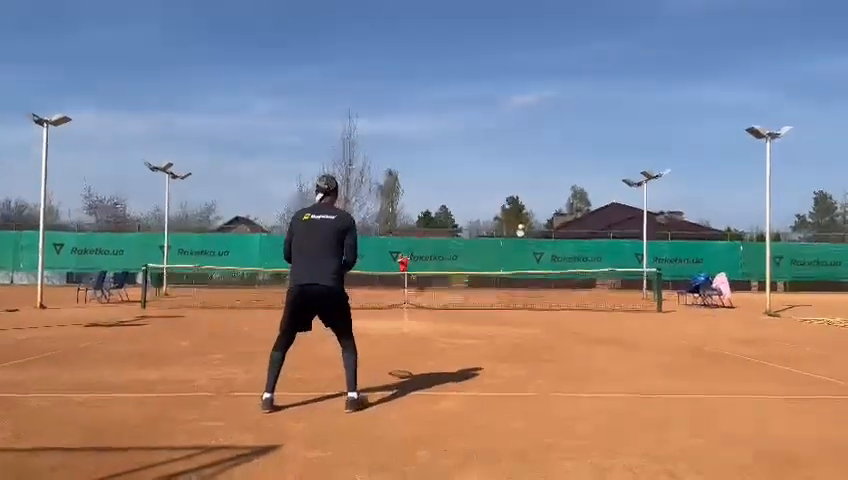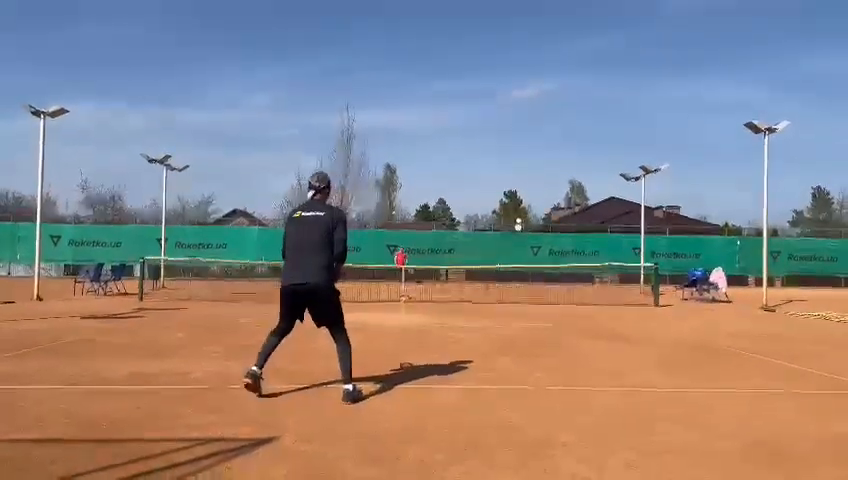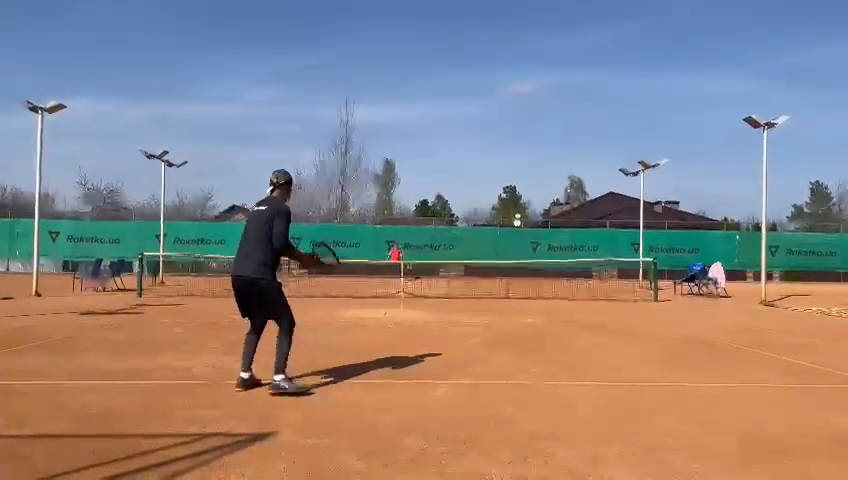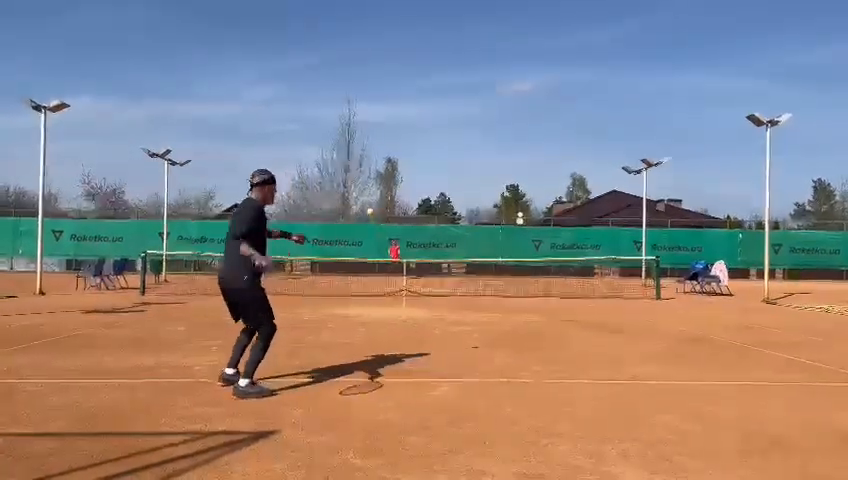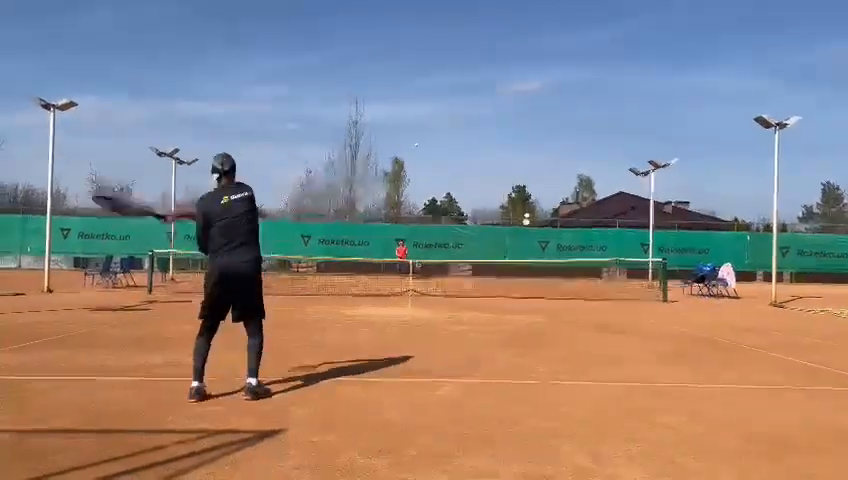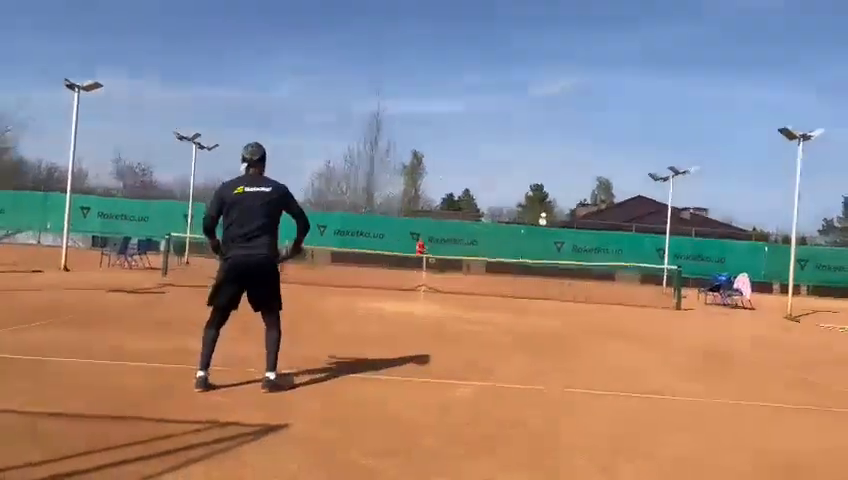
dt=0.5s
person 1, frame 1
left shoulder: (299, 216)
right shoulder: (345, 219)
left elbow: (287, 254)
right elbow: (350, 258)
left hip: (298, 286)
right hip: (329, 287)
left knee: (283, 340)
right knee: (346, 340)
left ankle: (268, 396)
right ankle: (352, 396)
person 1, frame 2
left shoulder: (294, 214)
right shoulder: (336, 214)
left elbow: (285, 252)
right elbow: (340, 252)
right wrist: (335, 272)
left hip: (290, 282)
right hip: (320, 283)
left knee: (282, 328)
right knee: (339, 334)
left ankle: (255, 371)
right ankle: (348, 388)
person 1, frame 3
left shoulder: (259, 207)
right shoulder: (281, 209)
right elbow: (280, 244)
left wrist: (299, 255)
right wrist: (303, 258)
left hip: (240, 274)
right hip: (259, 275)
left knee: (257, 324)
right knee: (286, 324)
left ankle: (244, 375)
right ankle: (279, 378)
person 1, frame 4
left shoulder: (254, 210)
right shoulder: (251, 209)
left elbow: (261, 233)
right elbow: (238, 242)
left wrist: (287, 235)
right wrist: (256, 256)
left hip: (231, 279)
right hip: (242, 280)
left knee: (252, 326)
right knee: (267, 328)
left ankle: (229, 372)
right ankle: (244, 383)
person 1, frame 5
left shoulder: (206, 202)
right shoulder: (247, 191)
left elbow: (203, 243)
left hip: (220, 269)
right hip: (249, 267)
left knee: (207, 327)
right knee: (254, 327)
left ankle: (197, 385)
right ankle: (252, 382)
person 1, frame 6
left shoulder: (226, 189)
right shoulder: (278, 190)
left elbow: (208, 225)
right elbow: (303, 223)
left wrist: (217, 248)
right wrist: (295, 247)
left hip: (233, 260)
right hip: (264, 261)
left knee: (216, 318)
right knee: (272, 319)
left ankle: (202, 374)
right ankle: (270, 376)
